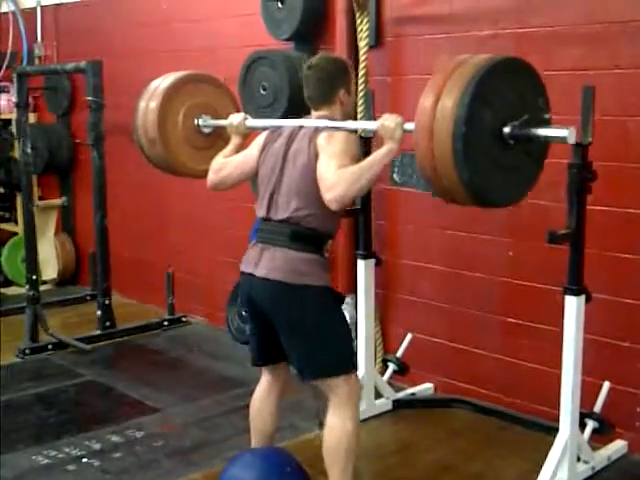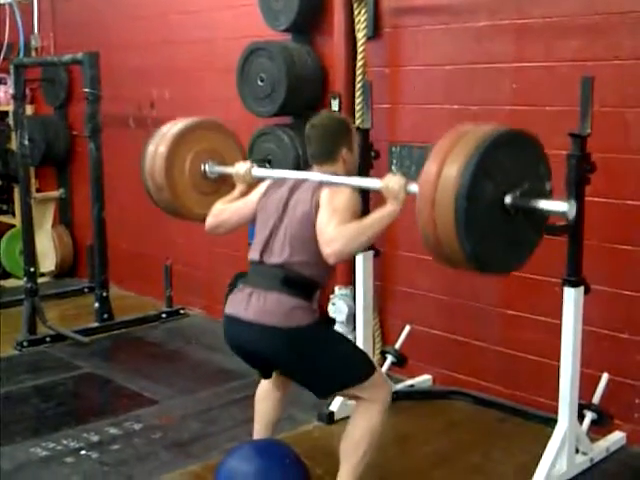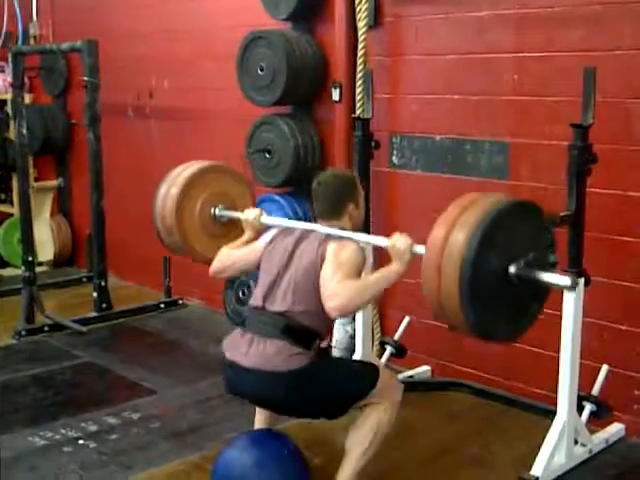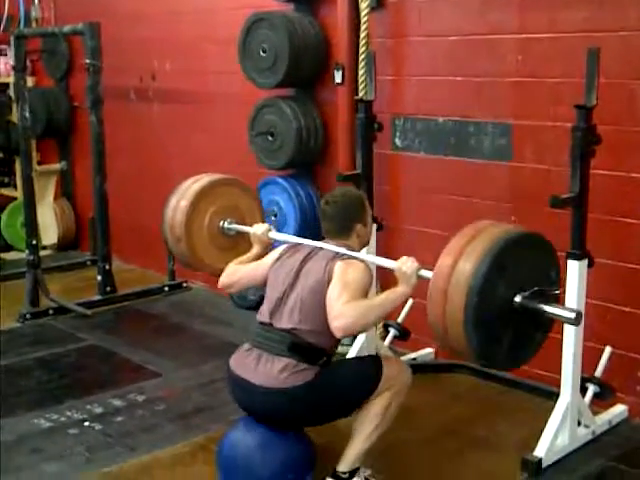
dt=0.4s
person 1, frame 1
left shoulder: (272, 135)
right shoulder: (336, 137)
left elbow: (216, 177)
right elbow: (336, 194)
left wrist: (236, 137)
right wrist: (388, 147)
left hip: (252, 273)
right hip: (296, 277)
left knee: (273, 375)
right knee: (344, 395)
person 1, frame 2
left shoulder: (274, 184)
right shoulder: (339, 193)
left elbow: (214, 222)
right elbow: (334, 247)
left wrist: (241, 186)
right wrist: (391, 207)
left hip: (235, 320)
right hip: (279, 323)
left knee: (279, 369)
right knee: (376, 392)
person 1, frame 3
left shoulder: (279, 234)
right shoulder: (344, 248)
left elbow: (218, 266)
right elbow: (336, 302)
left wrist: (249, 233)
right wrist: (396, 266)
left hip: (233, 366)
right hip: (276, 375)
right knee: (389, 391)
person 1, frame 4
left shoulder: (288, 251)
right shoulder: (351, 267)
left elbow: (227, 281)
right elbow: (342, 323)
left wrist: (258, 248)
right wrist: (402, 289)
left hip: (239, 382)
right hip: (282, 393)
right knee: (398, 375)
